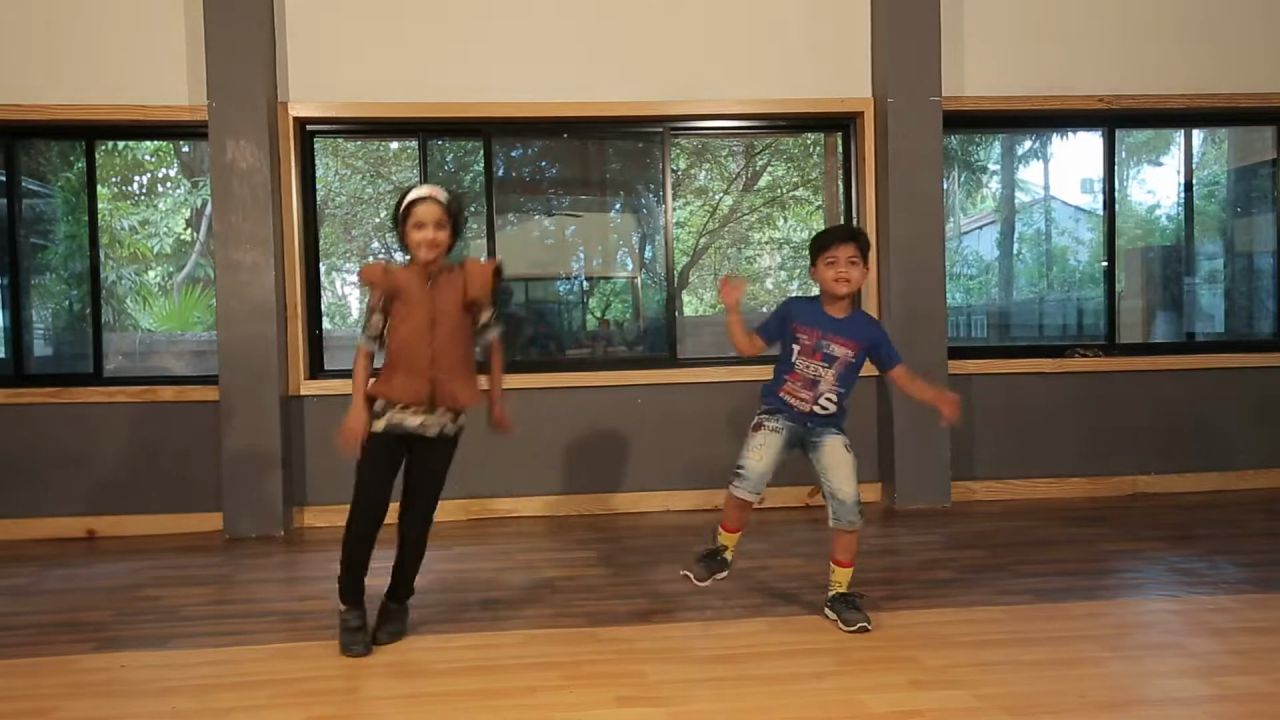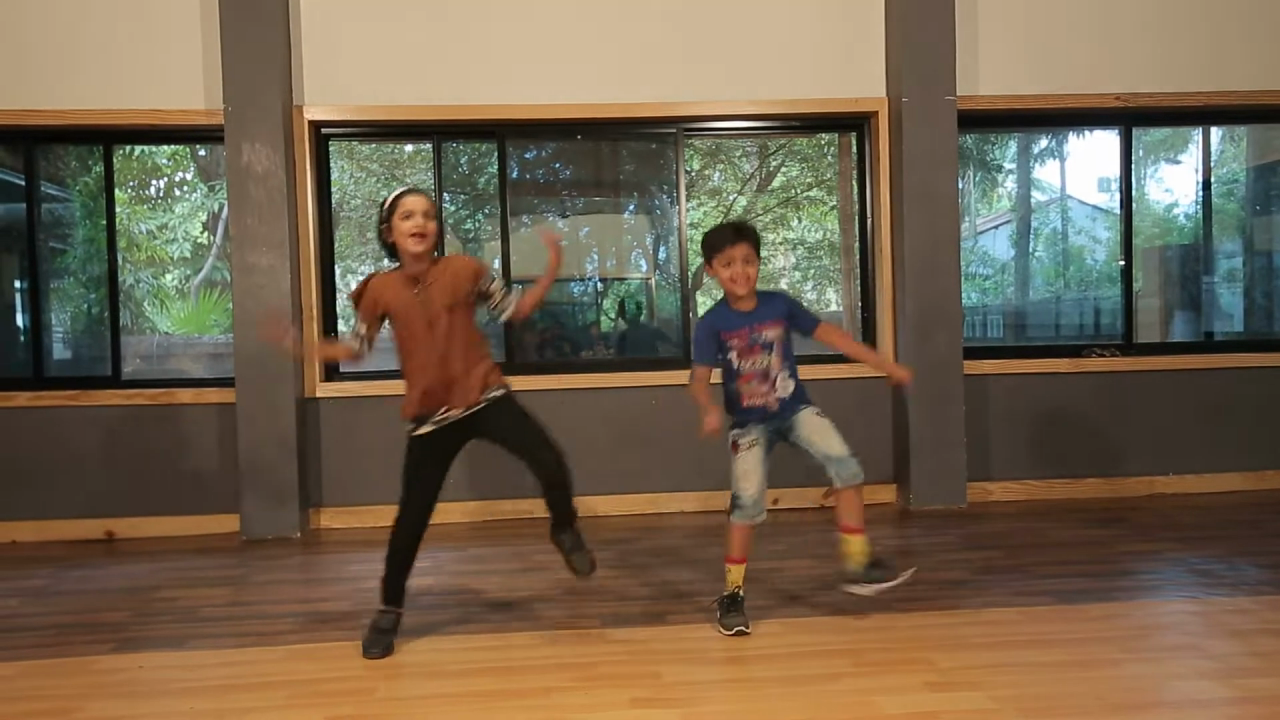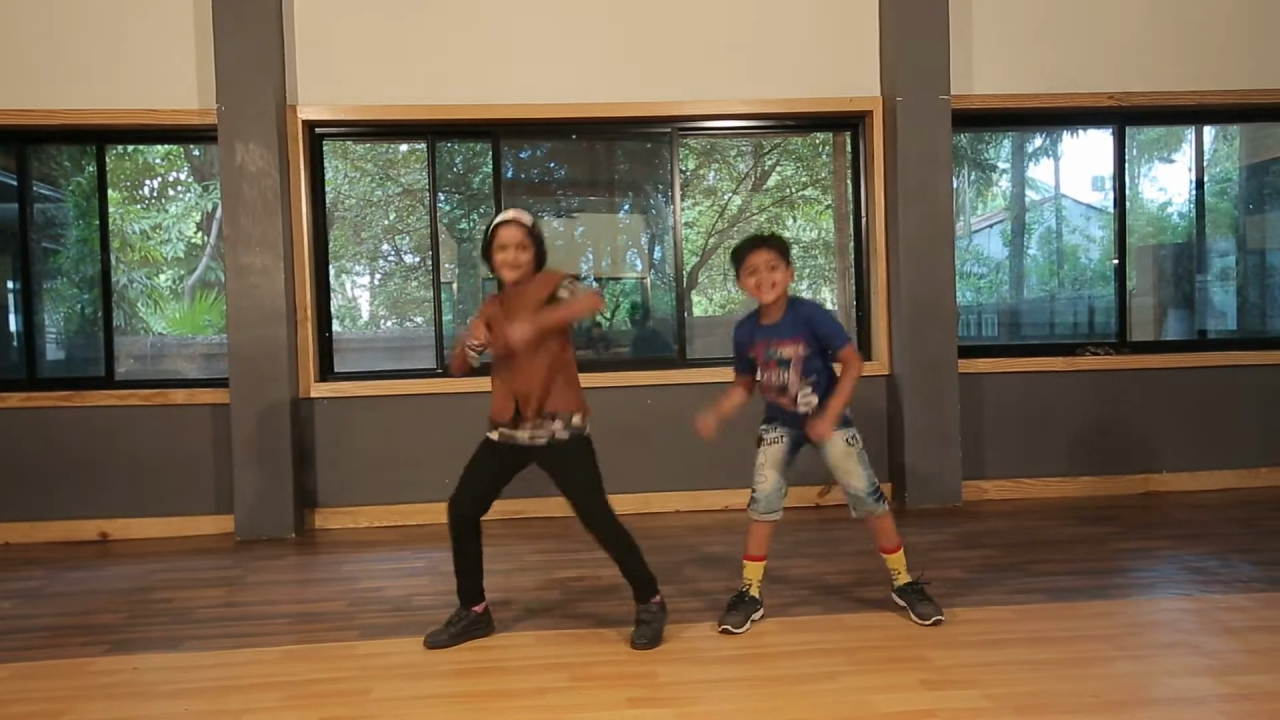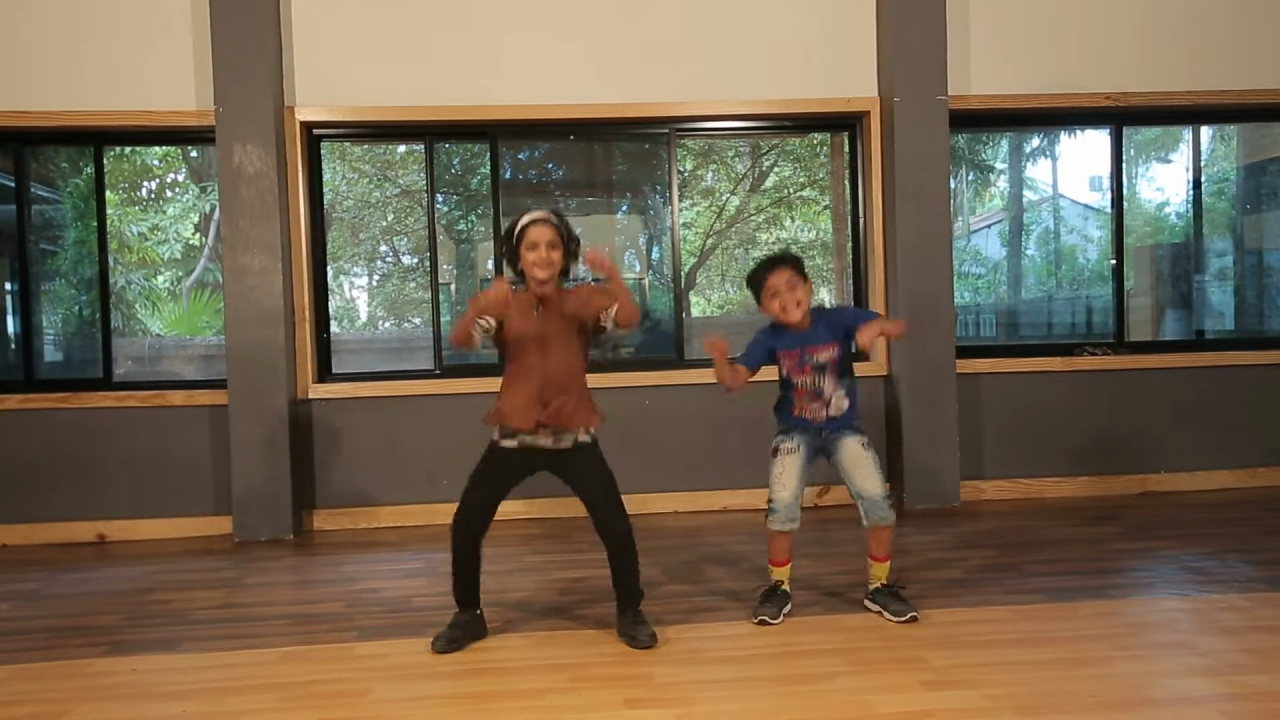
dt=1s
person 1, frame 1
left shoulder: (471, 281)
right shoulder: (388, 282)
left elbow: (490, 342)
right elbow: (367, 346)
left wrist: (495, 398)
right wrist: (357, 407)
left hip: (442, 418)
right hip: (389, 411)
left knee: (416, 518)
right knee: (366, 511)
left ankle: (397, 601)
right ankle: (351, 608)
person 1, frame 2
left shoulder: (463, 270)
right shoulder: (381, 289)
left elbow: (515, 310)
right elbow: (355, 348)
left wrist: (550, 270)
left hip: (485, 397)
right hip: (430, 414)
left knee: (550, 463)
right knee: (412, 517)
left ankle: (565, 531)
right ankle: (389, 611)
person 1, frame 3
left shoulder: (550, 288)
right shoulder: (491, 310)
left elbow: (592, 301)
right elbow: (460, 364)
left wrist: (535, 325)
right wrist: (468, 343)
left hip: (561, 428)
right hip: (509, 430)
left knee: (599, 518)
right knee: (462, 509)
left ankle: (649, 602)
right ankle: (474, 611)
person 1, frame 4
left shoulder: (582, 301)
right shoulder: (503, 305)
left elbow: (630, 319)
right elbow: (459, 340)
left wrist: (611, 276)
right wrist: (481, 307)
left hip: (572, 436)
right hip: (515, 437)
left knee: (615, 525)
right knee: (467, 522)
left ankle: (629, 611)
right ankle: (468, 614)
person 2, frame 1
left shoulder: (868, 329)
right shoulder: (793, 310)
left elbow: (900, 376)
right elbow: (749, 347)
left wrist: (935, 396)
right wrist: (732, 309)
left hip: (826, 428)
right hip: (777, 414)
left knee: (847, 508)
right knee: (747, 480)
left ankle: (839, 594)
right ankle: (721, 550)
person 2, frame 2
left shoulder: (780, 304)
right shoulder: (711, 323)
left elbow: (828, 333)
right elbow: (700, 377)
left wrist: (884, 364)
right wrist: (709, 407)
left hip: (796, 409)
right hip: (748, 422)
left knee: (845, 466)
right knee: (747, 503)
left ankle: (858, 562)
right ankle: (732, 594)
person 2, frame 3
left shoulder: (810, 314)
right shoulder: (745, 331)
left elbow: (853, 363)
right elbow: (744, 386)
left wrist: (830, 415)
right wrist: (715, 414)
left hip: (828, 420)
right hip: (779, 423)
left knee: (867, 495)
right knee: (763, 501)
left ankle: (903, 584)
right ankle: (750, 594)
person 2, frame 4
left shoulder: (839, 319)
right shoulder: (769, 339)
left elbow: (897, 327)
right elbow: (734, 379)
left wrist: (877, 328)
right wrist: (719, 359)
left hip: (843, 428)
right hip: (796, 431)
left knee: (879, 506)
right knee: (781, 511)
left ankle: (878, 587)
right ankle: (779, 588)
